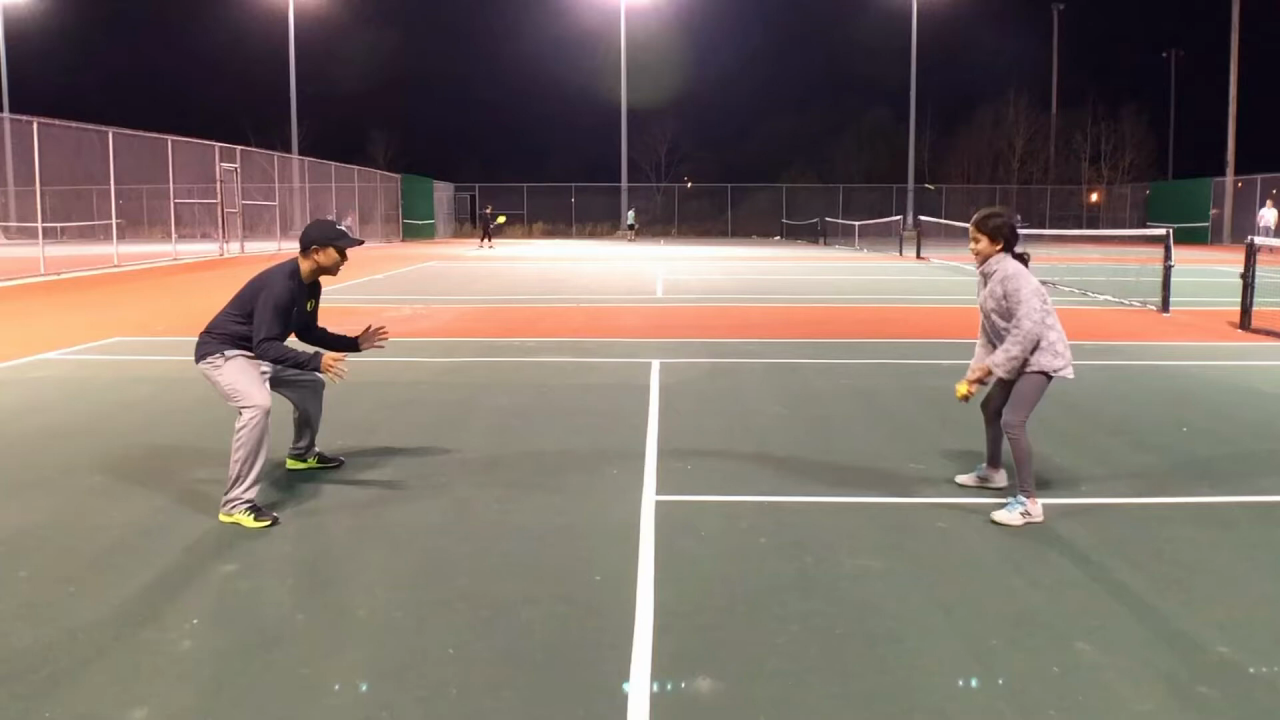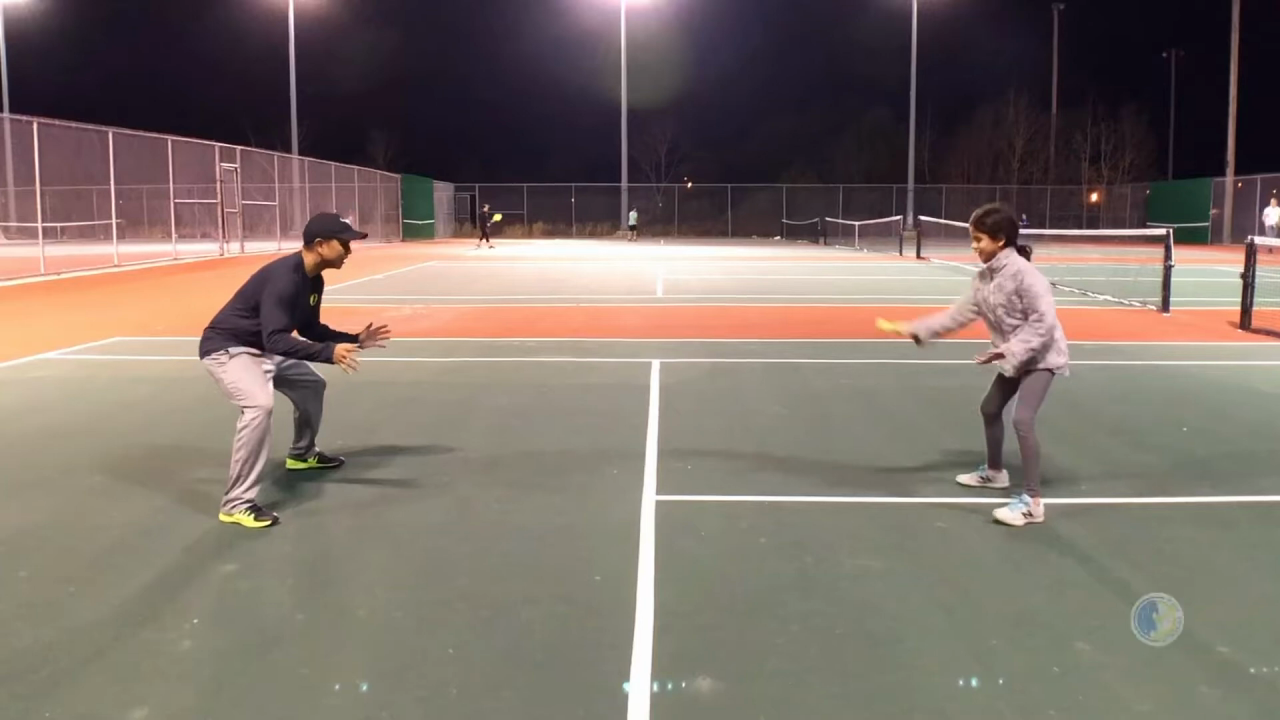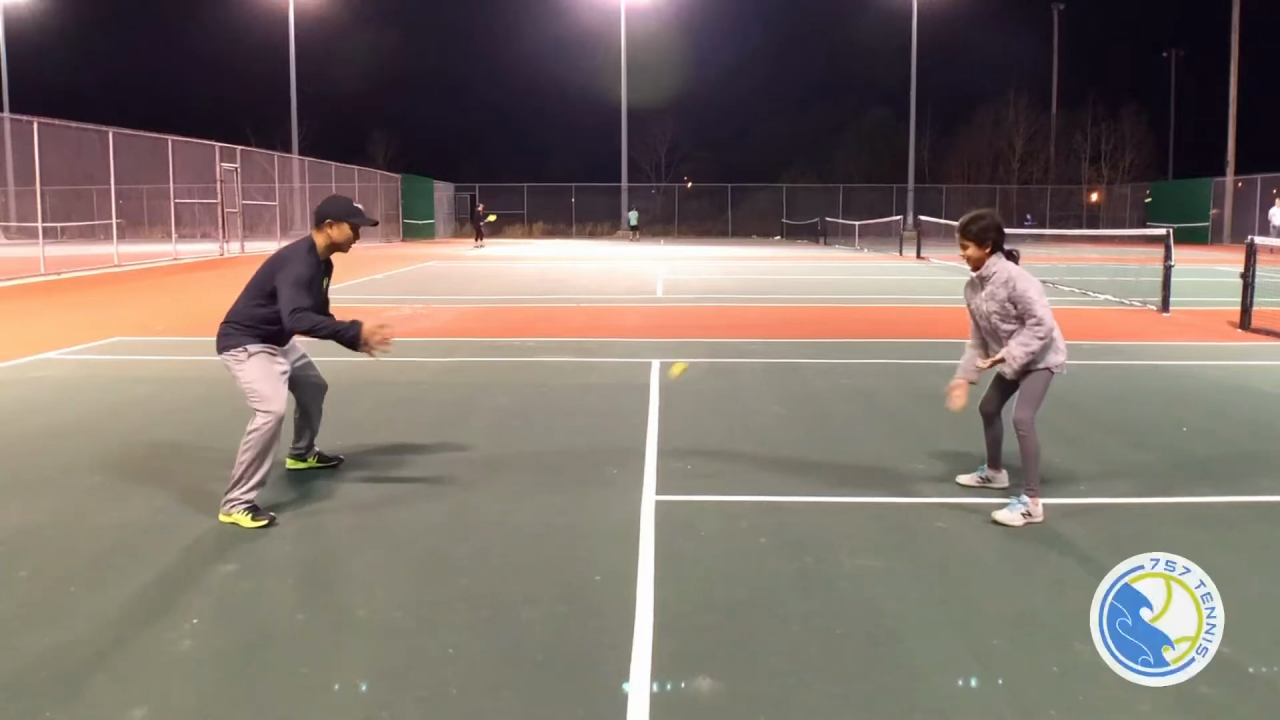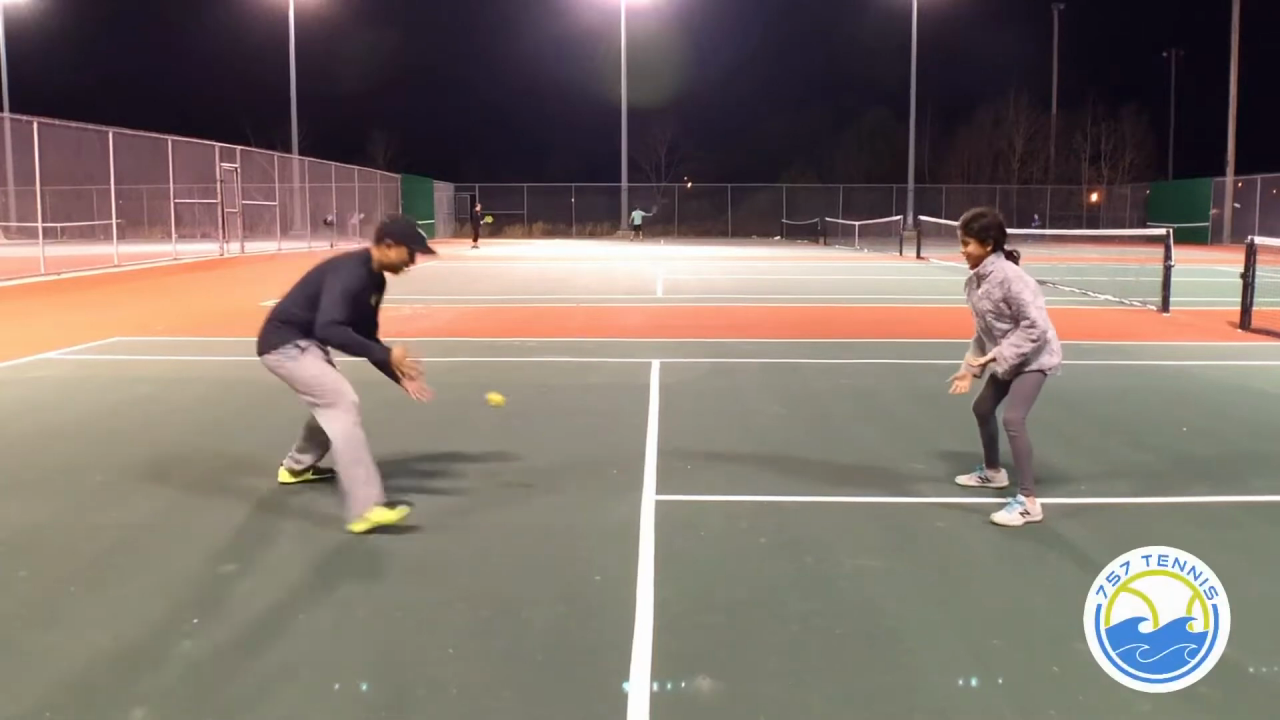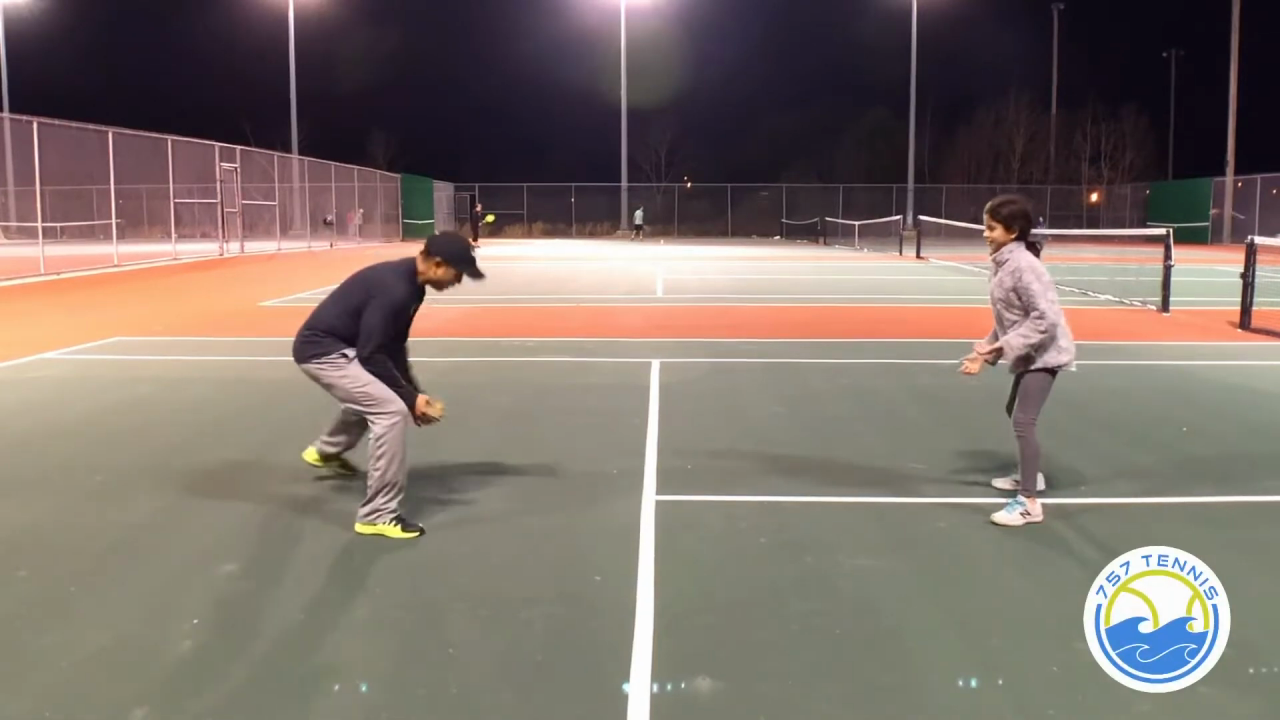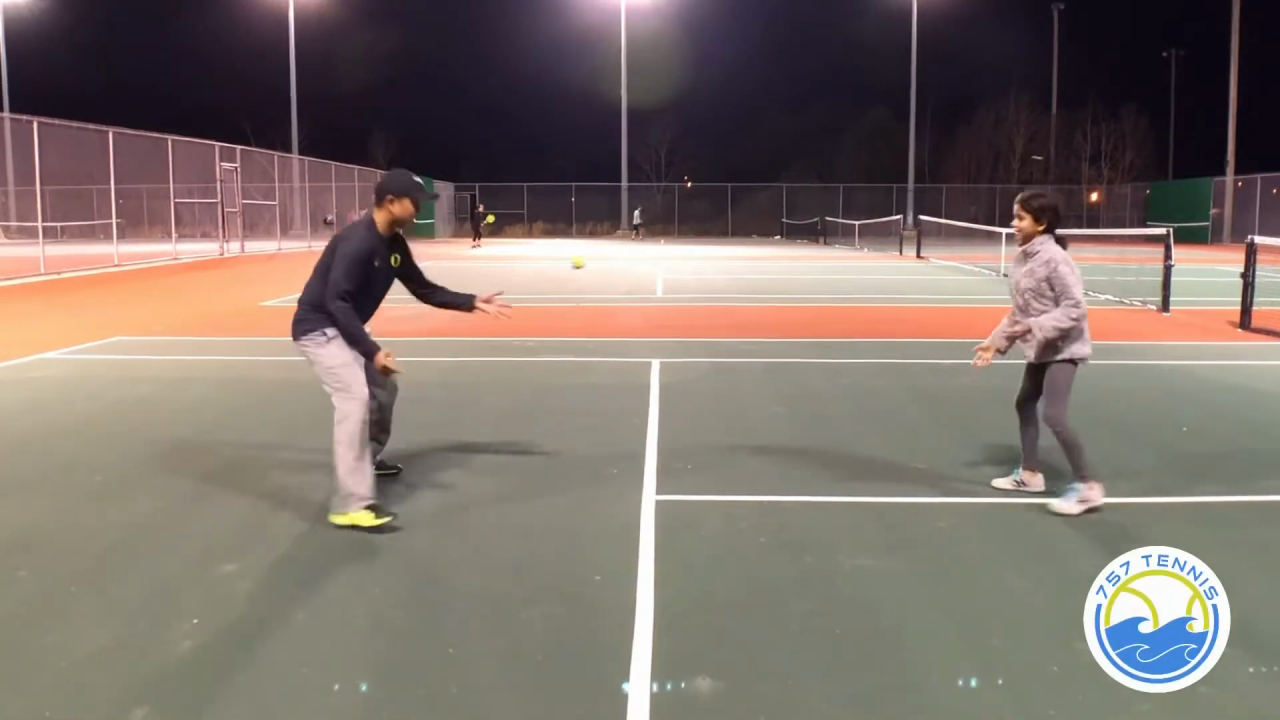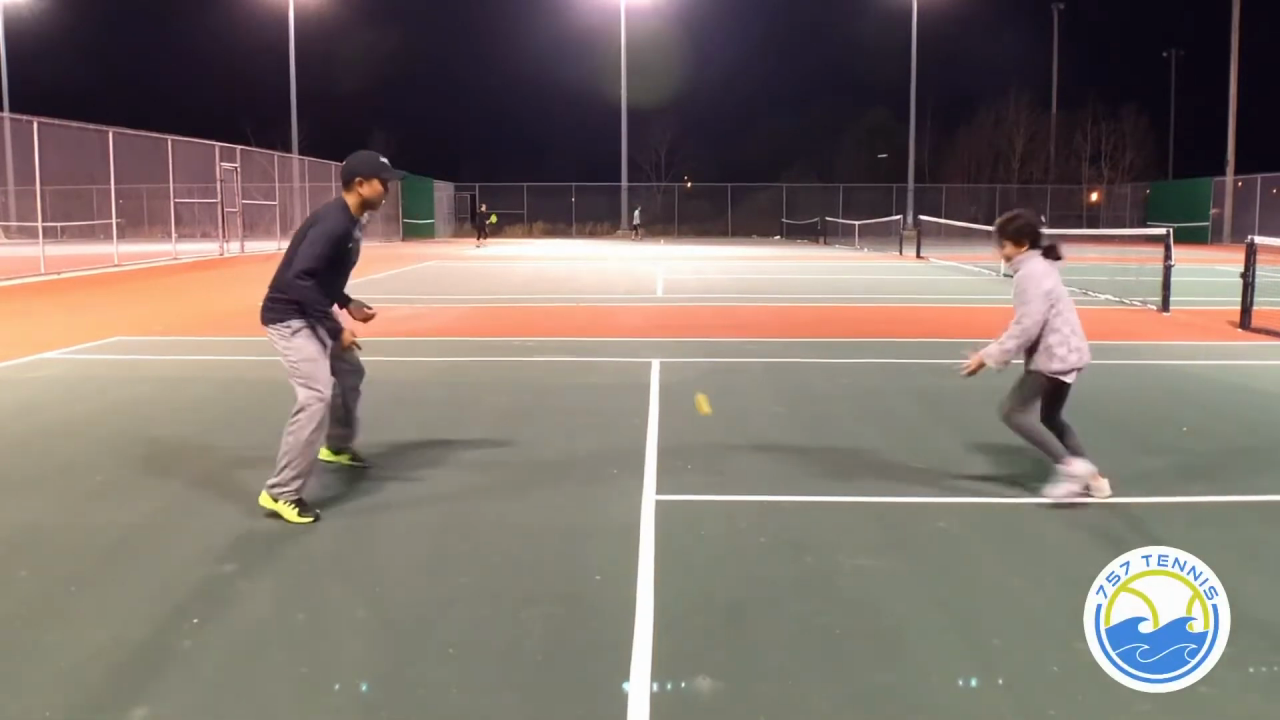
dt=0.4s
person 1, frame 1
left shoulder: (311, 285)
right shoulder: (280, 285)
left elbow: (307, 332)
right elbow: (266, 345)
left wrist: (355, 343)
right wrist: (315, 361)
left hip: (256, 349)
right hip: (221, 351)
left knee: (311, 385)
right knee: (258, 405)
left ankle: (302, 454)
right ankle: (237, 504)
person 1, frame 2
left shoulder: (313, 280)
right shoulder: (284, 278)
left elbow: (309, 328)
right elbow: (276, 339)
left wrist: (354, 340)
right wrist: (329, 352)
left hip: (261, 347)
right hip: (227, 347)
left knee: (311, 385)
right knee: (260, 405)
left ankle: (302, 454)
right ankle: (237, 503)
person 1, frame 3
left shoulder: (322, 262)
right shoulder: (300, 262)
left elbow: (316, 314)
right elbow: (298, 319)
left wrist: (358, 338)
right wrist: (356, 330)
left hip: (277, 341)
right hip: (245, 342)
left knee: (313, 387)
right knee: (272, 410)
left ankle: (303, 453)
right ankle: (236, 503)
person 1, frame 4
left shoulder: (373, 279)
right shoulder: (349, 274)
left elbow: (364, 336)
right elbow: (331, 329)
left wrist: (397, 372)
right wrist: (385, 355)
left hip: (297, 342)
right hip: (283, 343)
left knee: (331, 400)
right knee: (343, 404)
left ankle: (299, 465)
right ankle: (365, 509)
person 1, frame 5
left shoulder: (412, 286)
right shoulder: (394, 290)
left elbow: (394, 346)
right elbow: (372, 353)
left wrist: (412, 390)
right wrist: (411, 398)
left hip: (329, 346)
right hip: (321, 350)
left knee: (369, 397)
right knee: (390, 411)
left ankle: (326, 451)
right ankle: (378, 515)
person 1, frame 6
left shoulder: (395, 244)
right shoulder: (358, 241)
left elbow: (423, 289)
right elbow: (337, 302)
left wrist: (472, 302)
right wrist: (374, 350)
left hip: (347, 330)
right hip: (319, 328)
left knee: (383, 390)
right knee: (356, 400)
left ankle: (365, 460)
right ankle: (354, 504)
person 1, frame 7
left shoulder: (352, 221)
right shoulder: (333, 222)
right elbow: (300, 277)
left wrist: (347, 303)
right wrist: (336, 328)
left hip: (313, 316)
right hip: (288, 316)
left knee: (350, 372)
right knee: (317, 394)
left ankle: (338, 446)
right ankle: (280, 491)
person 2, frame 1
left shoulder: (1014, 276)
right shoulder: (986, 278)
left elbow: (1027, 330)
right elbow: (987, 332)
left wrist: (993, 366)
right wrist: (978, 369)
left hip: (1041, 356)
right hip: (1016, 359)
left knee: (1012, 422)
right knee: (990, 407)
left ankle: (1029, 502)
right ankle: (993, 471)
person 2, frame 2
left shoulder: (1023, 273)
right shoulder: (986, 277)
left elbow: (1045, 322)
right elbow: (960, 312)
left wrist: (1009, 350)
right wrist: (917, 330)
left hip: (1042, 357)
right hip: (1015, 358)
left knee: (1023, 420)
right knee: (990, 408)
left ankle: (1032, 501)
right ankle: (995, 471)
person 2, frame 3
left shoulder: (1013, 278)
right shoulder: (973, 286)
left elbow: (1042, 324)
right elbow: (978, 337)
left wrist: (1007, 355)
right wrist: (964, 376)
left hip: (1039, 356)
right hip: (1010, 358)
left knee: (1022, 420)
right knee: (989, 408)
left ankle: (1031, 502)
right ankle: (994, 471)
person 2, frame 4
left shoulder: (1010, 277)
right shoulder: (974, 281)
left elbow: (1036, 326)
right elbow: (984, 331)
left wrist: (999, 355)
right wrist: (971, 367)
left hip: (1033, 358)
right hip: (1007, 359)
left knee: (1012, 419)
right knee: (983, 409)
left ankle: (1028, 502)
right ankle: (993, 471)
person 2, frame 5
left shoulder: (1024, 267)
right shoulder: (1000, 266)
left elbow: (1044, 319)
left wrist: (1007, 345)
right wrist: (984, 351)
left hip: (1043, 354)
right hip: (1027, 355)
left knee: (1023, 422)
right knee: (1015, 413)
left ankle: (1028, 503)
right ankle: (1029, 476)
person 2, frame 6
left shoulder: (1055, 259)
right shoulder: (1021, 261)
left elbow: (1076, 309)
right elbow: (1020, 310)
left wrist: (1034, 327)
right wrist: (997, 342)
left hip: (1063, 348)
right hip: (1041, 348)
left knee: (1054, 416)
right knee: (1024, 404)
left ankle: (1088, 485)
right ankle: (1030, 474)
person 2, frame 7
left shoulder: (1030, 274)
right shoulder: (1036, 269)
left elbow: (1025, 329)
right elbow: (1023, 324)
left wrist: (988, 357)
right wrist: (991, 351)
left hip: (1054, 357)
right hip: (1068, 354)
left knee: (1013, 413)
right knee: (1051, 419)
left ankle: (1071, 465)
right ankle: (1093, 480)
